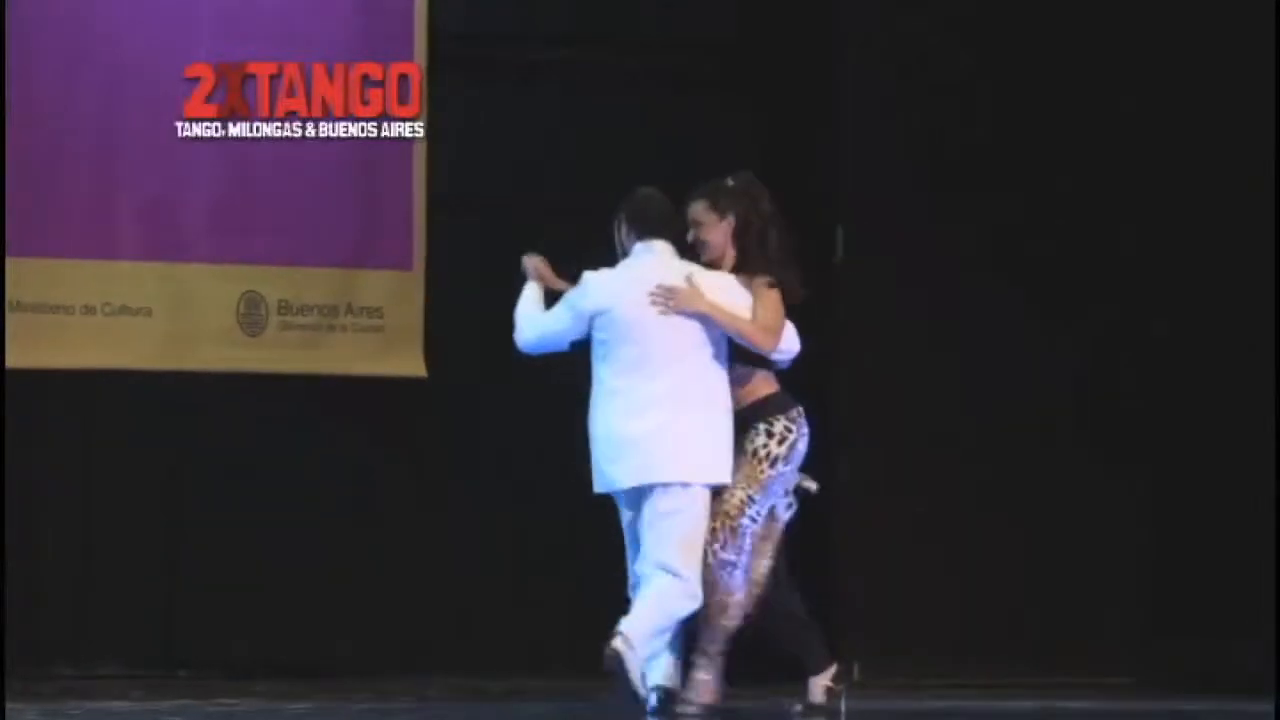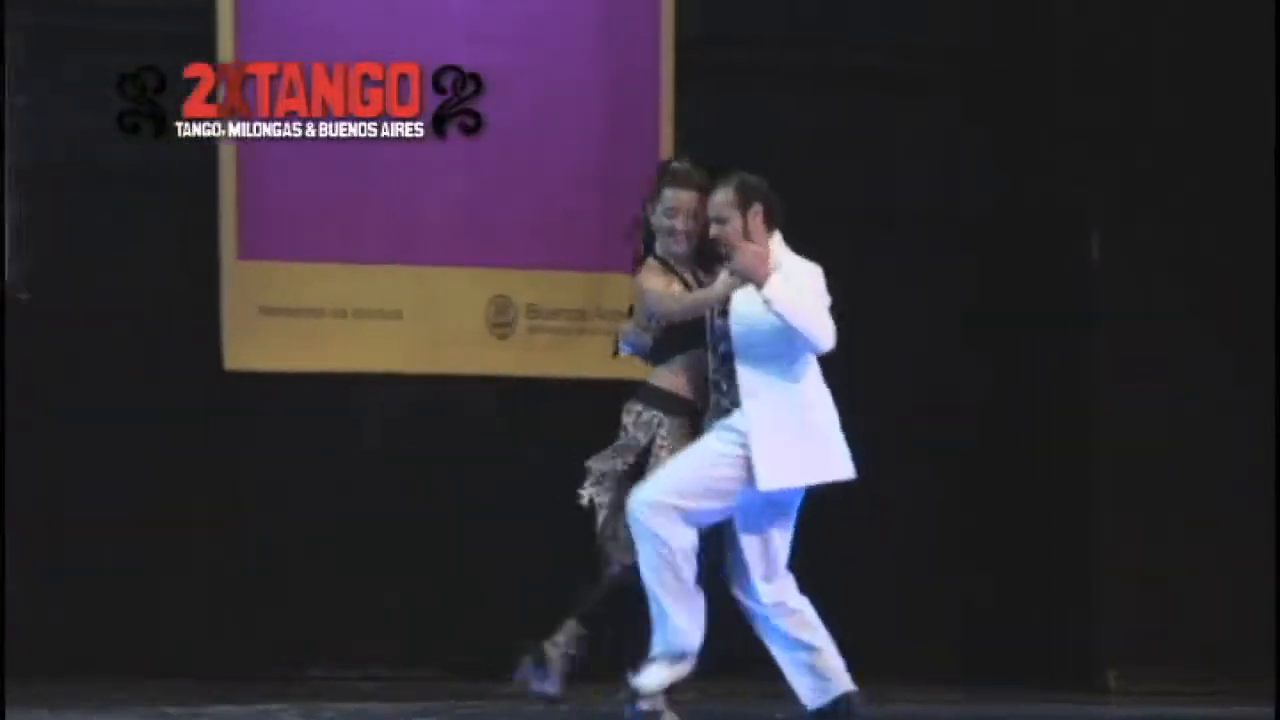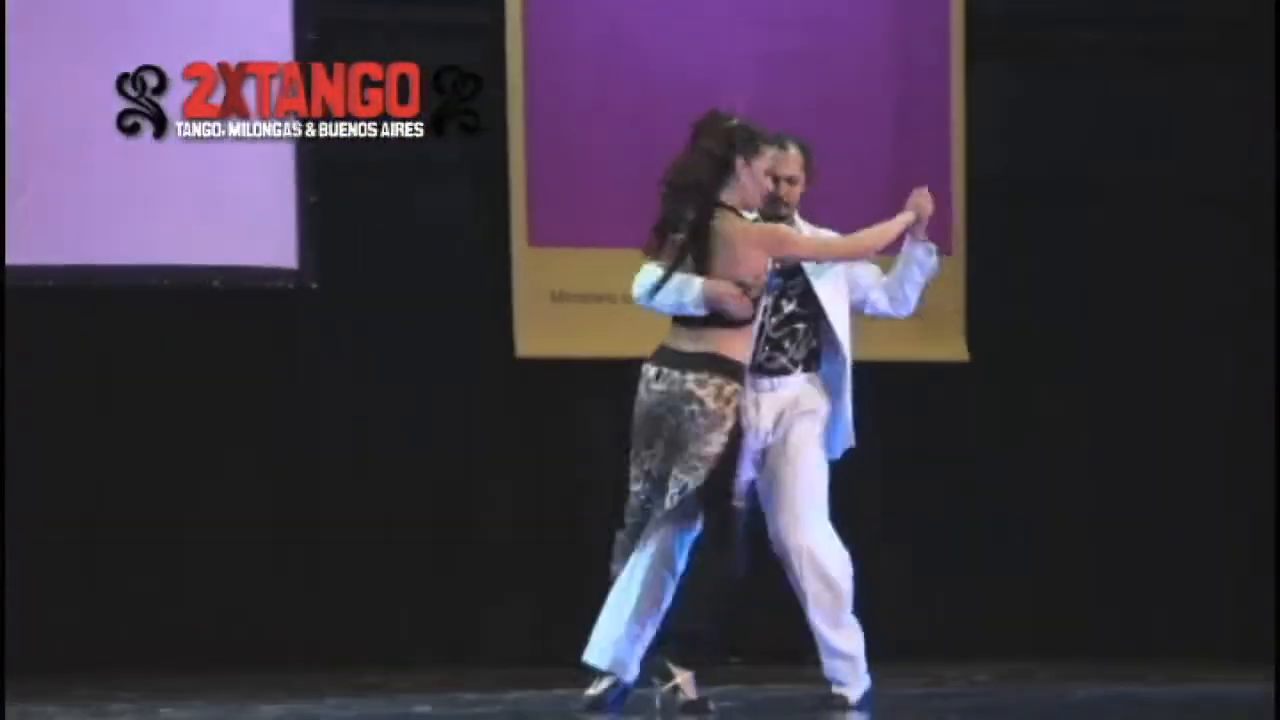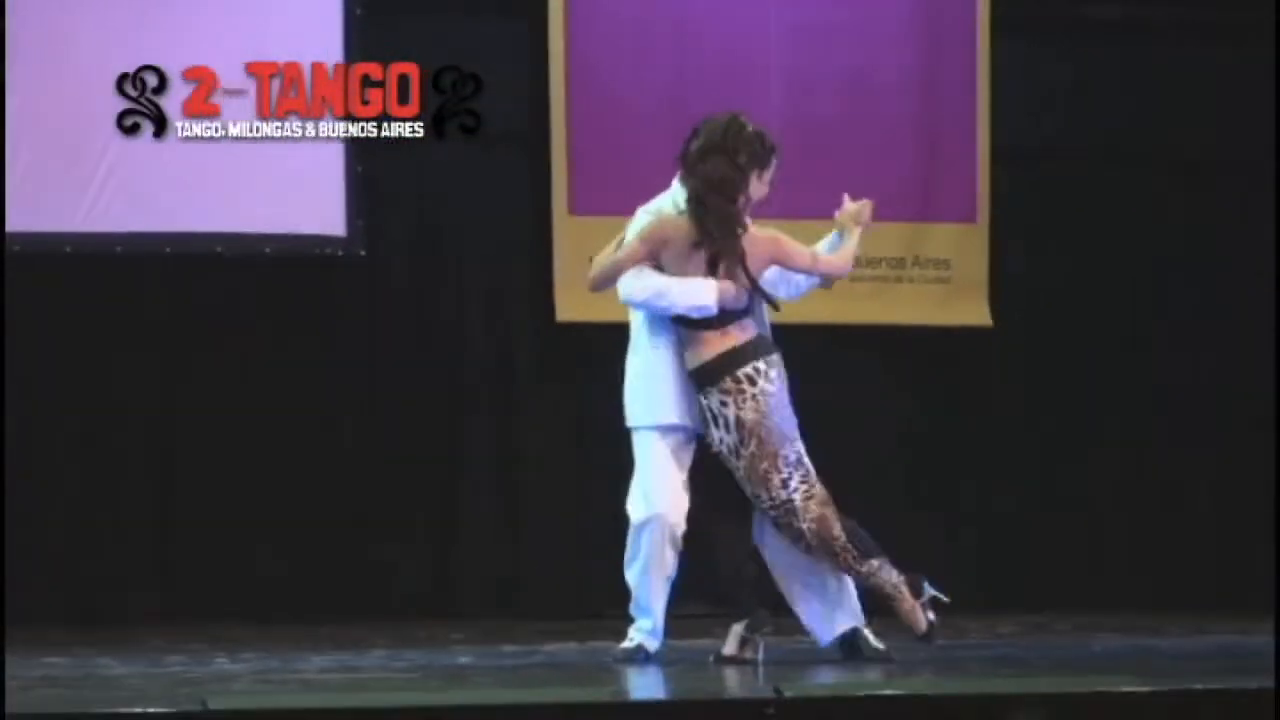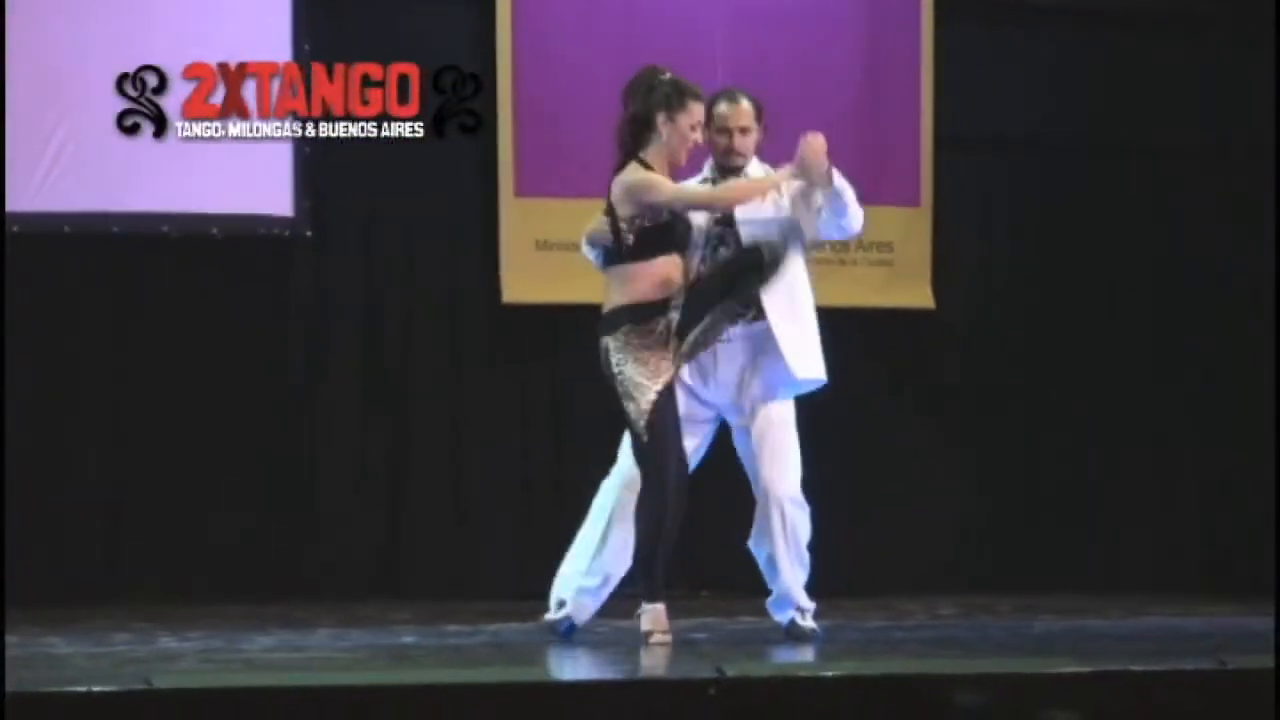
dt=1s
person 1, frame 1
left shoulder: (760, 287)
right shoulder: (701, 284)
left elbow: (766, 341)
left wrist: (704, 308)
left hip: (770, 426)
right hip: (735, 430)
left knee: (726, 538)
right knee: (754, 558)
left ankle: (707, 672)
right ankle: (819, 672)
person 1, frame 2
left shoulder: (696, 269)
right shoulder: (652, 279)
right elbow: (683, 308)
right wrist: (735, 281)
left hip: (683, 421)
right hip: (660, 422)
left knee: (640, 547)
left ankle: (563, 645)
person 1, frame 3
left shoulder: (681, 230)
right shoulder: (761, 237)
left elbow: (653, 285)
right elbow: (861, 249)
right wrist: (911, 218)
left hip: (662, 377)
right hip: (709, 394)
left knee: (653, 522)
right knee: (722, 530)
left ankle: (613, 662)
right ankle: (678, 672)
person 1, frame 4
left shoulder: (669, 228)
right shoulder: (761, 239)
left elbow: (597, 280)
right elbow: (834, 266)
left wrist: (621, 244)
right wrist: (851, 227)
left hip: (725, 390)
right hip: (759, 374)
left knee: (792, 503)
person 1, frame 5
left shoulder: (649, 184)
right shoulder: (634, 182)
right elbow: (709, 199)
right wrist: (790, 175)
left hip: (674, 317)
right hip: (633, 338)
right knee: (662, 474)
right ankle: (652, 607)
person 2, frame 1
left shoulder: (599, 288)
right shoulder: (717, 286)
left elbow: (530, 338)
right elbow: (785, 347)
left wrist: (535, 285)
left hip: (621, 451)
right hip: (685, 449)
left knee: (648, 574)
right knee: (673, 577)
right ankle: (631, 645)
person 2, frame 2
left shoulder: (797, 272)
right shoulder: (732, 281)
left elbow: (821, 336)
left wrist: (767, 282)
left hip: (769, 436)
right hip: (748, 434)
left knee: (650, 504)
right knee: (761, 584)
left ankle: (677, 644)
person 2, frame 3
left shoulder: (825, 247)
left elbow: (897, 299)
right elbow: (648, 284)
left wrist: (917, 239)
right wrist: (696, 291)
left hip: (797, 403)
left knee: (802, 537)
left ankle: (849, 675)
person 2, frame 4
right shoulder: (659, 217)
left elbow: (786, 282)
right elbow: (634, 286)
left wrist: (842, 239)
right wrist: (712, 292)
right hip: (668, 393)
right knee: (658, 513)
left ankle: (844, 623)
right ankle: (645, 629)
person 2, frame 5
left shoulder: (785, 190)
left elbow: (846, 224)
right elbow: (601, 243)
left wrist: (825, 175)
right wrist: (601, 237)
left hip: (761, 364)
right hip: (690, 363)
left knee: (778, 492)
right knee: (634, 479)
left ankle: (792, 605)
right ankle: (572, 602)
